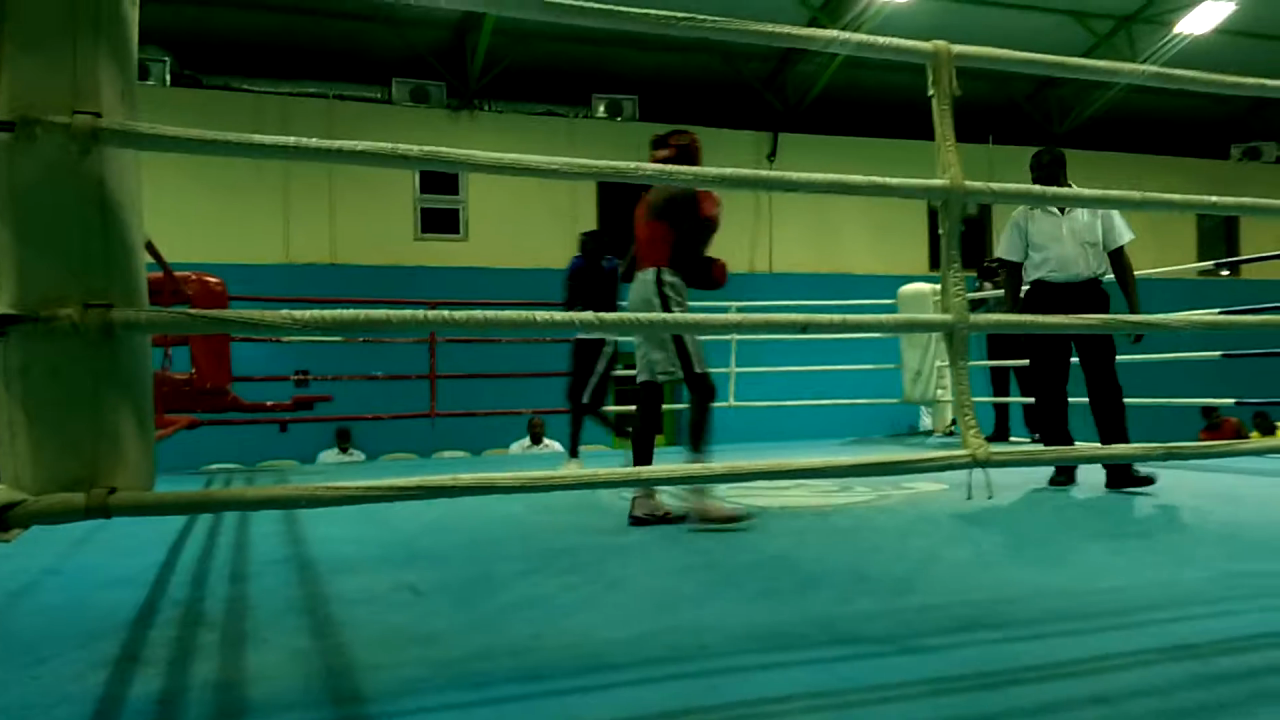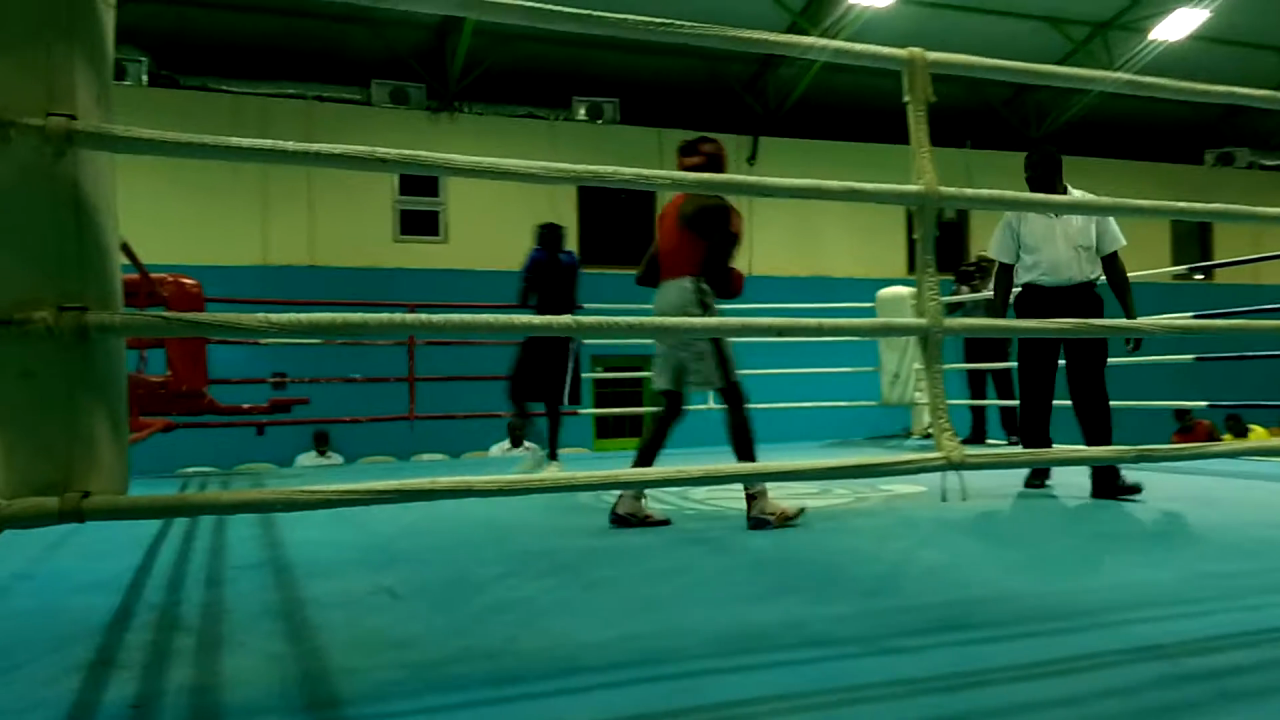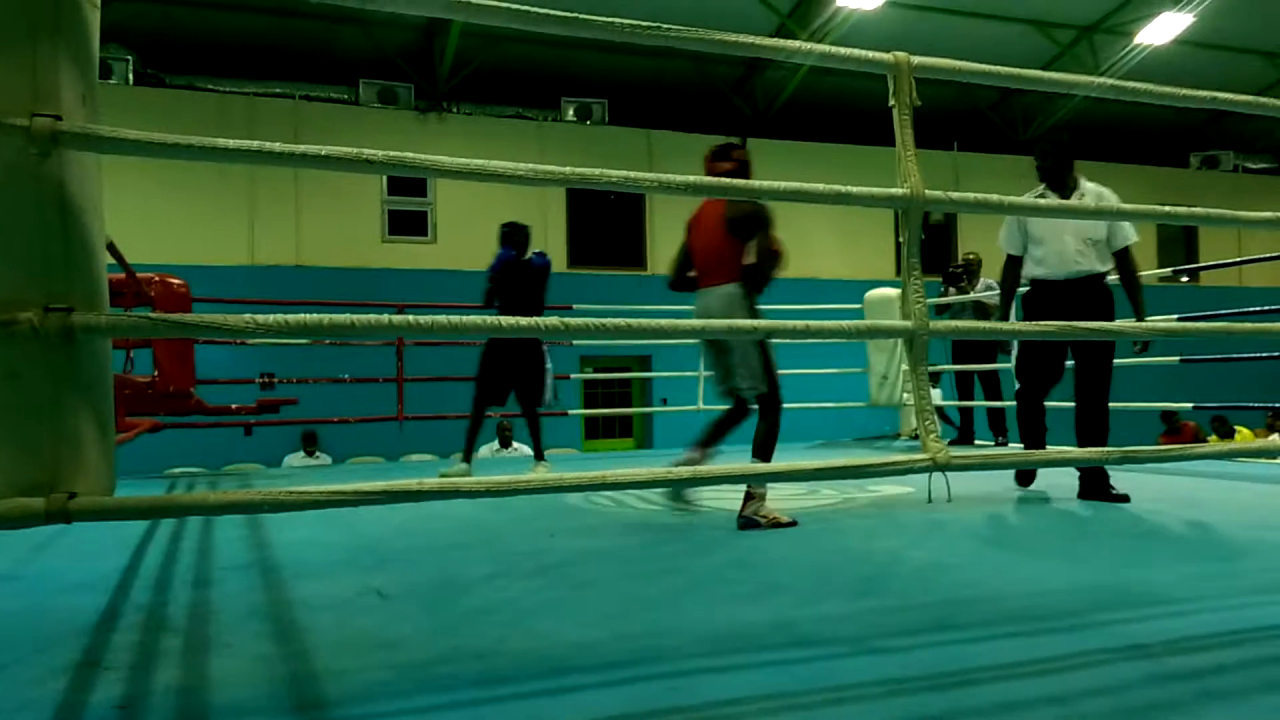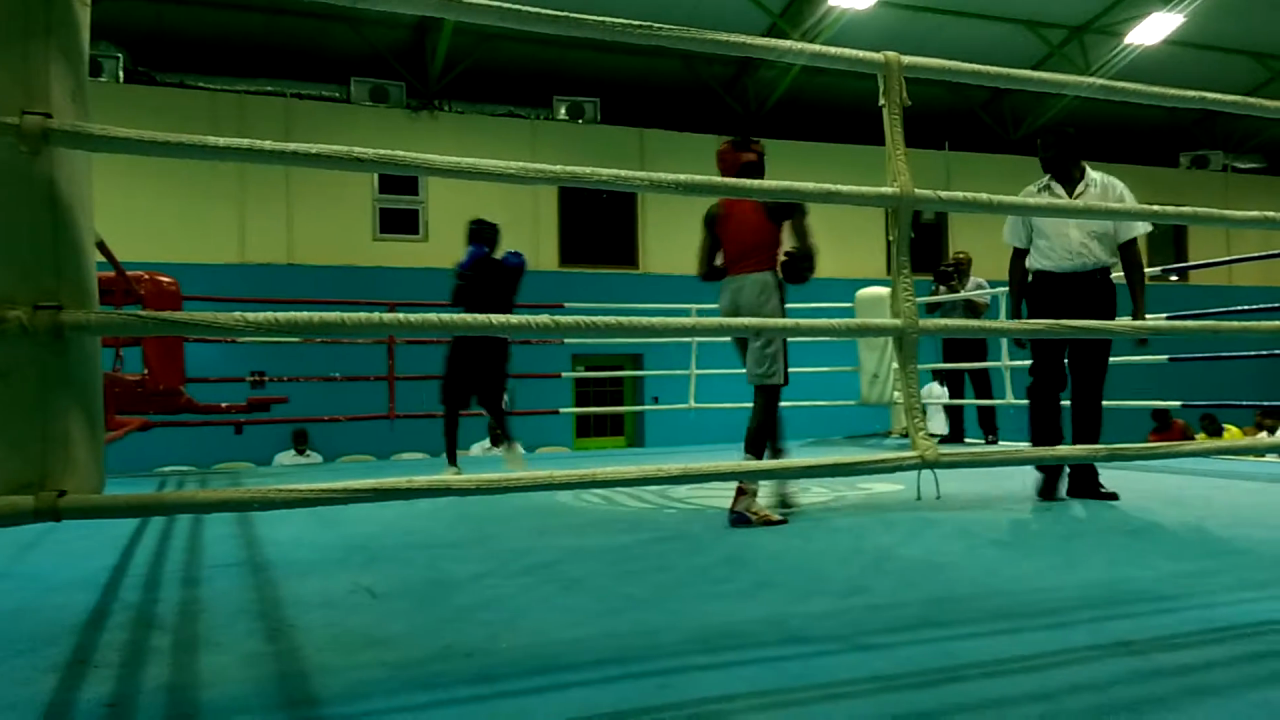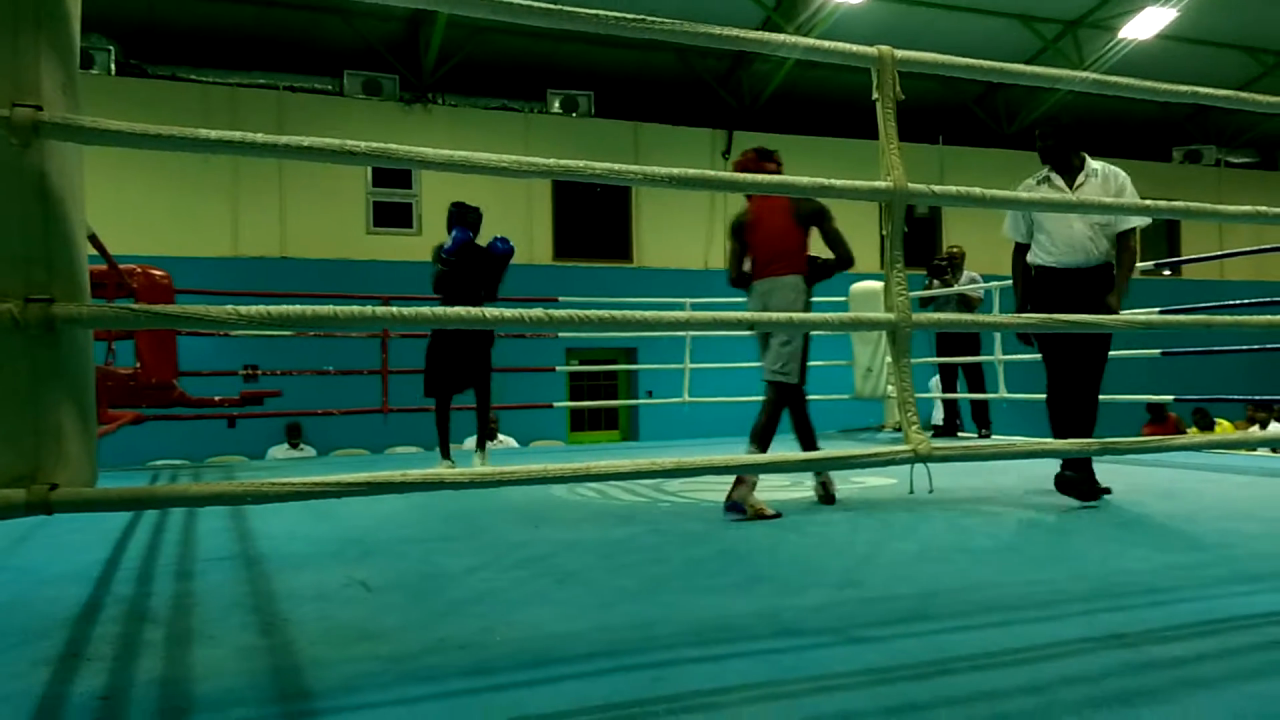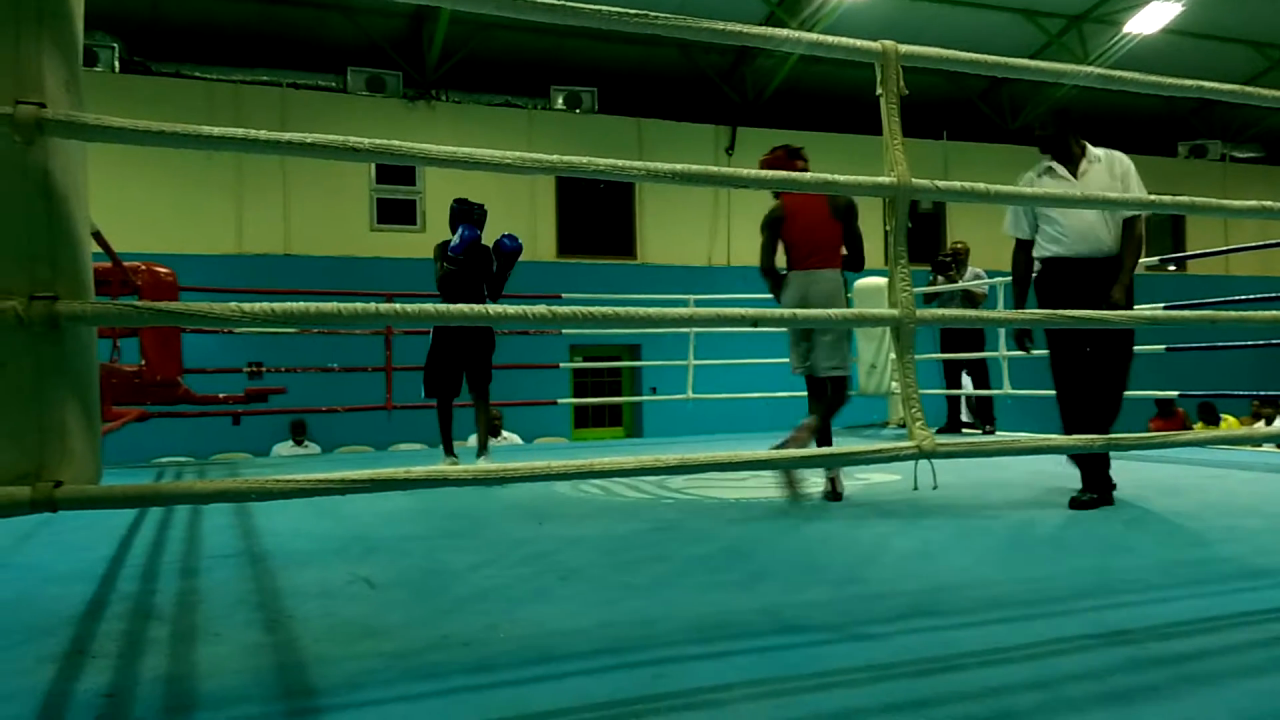
dt=0.2s
person 1, frame 1
left shoulder: (652, 198)
right shoulder: (680, 194)
left elbow: (629, 268)
right elbow: (684, 257)
right wrist: (709, 221)
left hip: (643, 291)
right hip: (662, 292)
left knee: (650, 396)
right knee: (702, 389)
left ankle: (644, 500)
right ankle: (699, 497)
person 1, frame 2
left shoulder: (673, 207)
right shoulder: (712, 204)
left elbow: (646, 275)
right elbow: (714, 267)
right wrist: (732, 235)
left hip: (667, 302)
right hip: (690, 301)
left knee: (671, 405)
right knee: (733, 398)
left ankle: (629, 501)
right ankle: (758, 503)
person 1, frame 3
left shoulder: (698, 216)
right shoulder: (750, 209)
left elbow: (676, 280)
right elbow: (763, 269)
right wrist: (771, 258)
left hip: (704, 307)
right hip: (734, 304)
left knee: (740, 403)
right knee: (769, 402)
left ankle: (686, 465)
right ankle: (754, 505)
person 1, frame 4
left shoulder: (716, 210)
right shoulder: (782, 200)
left elbow: (706, 272)
right elbow: (805, 255)
right wrist: (799, 266)
left hip: (730, 296)
right hip: (762, 290)
left knee: (766, 389)
right knee: (767, 393)
left ankle: (776, 478)
right ankle: (744, 500)
person 1, frame 5
left shoulder: (743, 219)
right shoulder: (807, 207)
left elbow: (735, 277)
right elbow: (845, 259)
right wrist: (817, 267)
left hip: (759, 298)
right hip: (790, 294)
left knee: (793, 390)
right knee: (778, 391)
left ankle: (821, 477)
right ankle: (742, 488)
person 1, frame 6
left shoulder: (776, 213)
right shoulder: (842, 203)
left elbow: (766, 268)
right elbow: (857, 261)
left hip: (795, 291)
right hip: (829, 288)
left knee: (816, 385)
right knee: (837, 386)
left ankle: (832, 476)
right ankle: (794, 444)
person 2, frame 1
left shoulder: (1097, 206)
right shoulder: (1024, 216)
left elbow: (1119, 257)
right elbow: (1013, 271)
left wrist: (1134, 307)
left hip: (1090, 297)
right hip: (1045, 301)
left knee: (1104, 382)
right knee: (1049, 388)
left ankle: (1119, 466)
right ankle: (1064, 463)
person 2, frame 2
right shoulder: (1017, 216)
left elbow: (1112, 263)
right elbow: (1004, 272)
left wrist: (1131, 315)
right wrist: (999, 322)
left hip: (1083, 301)
right hip: (1037, 304)
left knee: (1091, 390)
right knee: (1035, 391)
left ankle: (1105, 475)
right ankle: (1038, 464)
person 2, frame 3
left shoulder: (1103, 199)
left elbow: (1124, 259)
right elbow: (1013, 264)
left wrist: (1140, 315)
right wrist: (1003, 318)
left hip: (1092, 298)
right hip: (1044, 299)
left knee: (1094, 391)
right knee: (1033, 384)
left ankle: (1093, 479)
right ankle: (1032, 454)
person 2, frame 4
left shoulder: (1111, 190)
right shoulder: (1031, 198)
left elbow: (1130, 251)
right elbow: (1019, 257)
left wrist: (1139, 309)
right wrist: (1014, 313)
left hip: (1095, 291)
right hip: (1047, 292)
left knee: (1089, 387)
right knee: (1047, 380)
left ankle: (1083, 476)
right ankle: (1049, 465)
person 2, frame 5
left shoulder: (1113, 180)
right shoulder: (1030, 190)
left elbow: (1127, 242)
right elbow: (1021, 251)
left wrist: (1117, 293)
right wrist: (1021, 308)
left hip: (1097, 285)
right hip: (1051, 287)
left knee: (1087, 382)
right knee: (1063, 376)
left ankle: (1079, 464)
right ankle: (1073, 467)
person 2, frame 6
left shoulder: (1116, 165)
right shoulder: (1032, 182)
left elbow: (1134, 228)
right elbow: (1023, 248)
left wrist: (1122, 284)
right wrist: (1018, 310)
left hip: (1109, 276)
right hip: (1060, 280)
left knee: (1111, 375)
right knee: (1072, 377)
left ankle: (1091, 458)
right ankle: (1094, 477)
person 3, frame 1
left shoulder: (610, 273)
right shoulder: (583, 272)
left elbow: (610, 310)
right elbow: (569, 308)
left wrist: (606, 280)
right wrist: (572, 283)
left hip: (601, 340)
right hip: (584, 340)
left knee: (581, 401)
right knee: (583, 403)
left ankle: (574, 456)
right ankle: (630, 437)
person 3, frame 2
left shoulder: (567, 268)
right shoulder: (538, 267)
left elbow: (570, 307)
right elbow: (523, 302)
left wrist: (566, 277)
right wrist: (529, 277)
left hip: (561, 336)
right hip: (537, 334)
left knee: (552, 400)
right knee: (516, 393)
left ankle: (552, 457)
right ankle: (535, 448)
person 3, frame 3
left shoulder: (534, 269)
right shoulder: (502, 267)
left elbow: (538, 309)
right elbow: (488, 302)
left wrist: (539, 282)
right wrist: (496, 277)
left hip: (527, 338)
right hip: (501, 336)
left knee: (528, 404)
right knee: (480, 400)
left ankle: (540, 459)
right ankle: (465, 462)
person 3, frame 4
left shoulder: (501, 268)
right shoulder: (465, 265)
left elbow: (506, 310)
right elbow: (456, 302)
left wrist: (512, 283)
right wrist: (465, 274)
left hip: (493, 338)
right hip: (465, 336)
left knee: (492, 403)
right knee: (452, 403)
left ankle: (508, 443)
right ankle: (452, 464)
person 3, frame 5
left shoulder: (483, 253)
right shoulder: (441, 250)
left elbow: (490, 296)
right elbow: (437, 287)
left wrist: (498, 269)
right wrist: (448, 257)
left knee: (482, 385)
right knee: (442, 394)
left ankle: (481, 449)
right ankle: (446, 457)
person 3, frame 6
left shoulder: (485, 252)
right shoulder: (442, 249)
left elbow: (494, 294)
right elbow: (441, 286)
left wrist: (505, 267)
right wrist: (455, 255)
left hip: (478, 324)
right hip: (448, 323)
left knee: (481, 390)
right knee: (444, 394)
left ankle: (482, 456)
right ankle: (449, 453)
person 4, frame 1
right shoulder: (988, 283)
right elbow: (973, 306)
left wrist: (1004, 286)
right wrist: (981, 282)
left hip: (1018, 336)
right hip: (995, 337)
left knee: (1027, 383)
right knee: (999, 385)
left ankle: (1035, 429)
right ankle: (1001, 429)
person 4, frame 2
right shoulder: (965, 286)
right elbow: (950, 309)
left wrist: (981, 291)
right wrist: (958, 286)
left hip: (995, 340)
right hip: (972, 341)
left knee: (1003, 387)
right knee: (976, 388)
left ankle: (1013, 432)
right ankle: (978, 431)
person 4, frame 3
left shoulder: (989, 285)
right shoulder: (953, 288)
left elbow: (991, 310)
right elbow: (938, 311)
left wrist: (969, 292)
right wrist: (947, 287)
left hip: (983, 341)
right hip: (960, 342)
left knee: (991, 389)
right knee: (963, 390)
left ankle: (1000, 433)
right ankle: (966, 433)
person 4, frame 4
left shoulder: (979, 284)
right shoulder: (943, 286)
left elbow: (981, 308)
right elbow: (929, 309)
left wrist: (960, 291)
right wrist: (937, 286)
left hip: (973, 339)
right hip: (951, 341)
left knee: (982, 388)
right knee: (954, 389)
left ankle: (990, 432)
right ankle: (956, 431)
person 4, frame 5
left shoulder: (973, 278)
right shoulder: (937, 280)
left elbow: (974, 303)
right elbow: (923, 304)
left wrist: (953, 285)
right wrist: (931, 280)
left hip: (966, 334)
right hip: (944, 335)
left knee: (975, 382)
right knee: (947, 382)
left ankle: (983, 425)
right ankle: (950, 424)
person 4, frame 6
left shoulder: (977, 274)
right shoulder: (941, 276)
left elbow: (979, 299)
right elbow: (927, 299)
left wrist: (957, 281)
right wrist: (935, 275)
left hip: (970, 330)
right hip: (948, 331)
left knee: (979, 378)
right knee: (951, 379)
left ankle: (987, 422)
right ankle: (953, 421)
